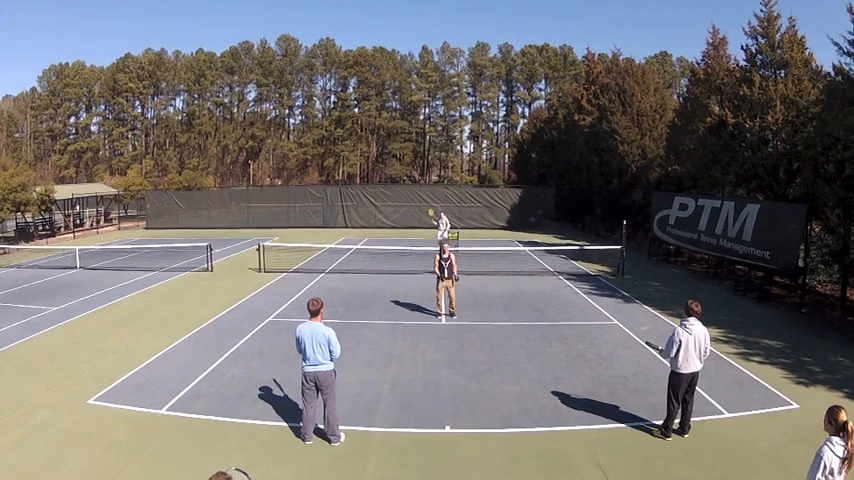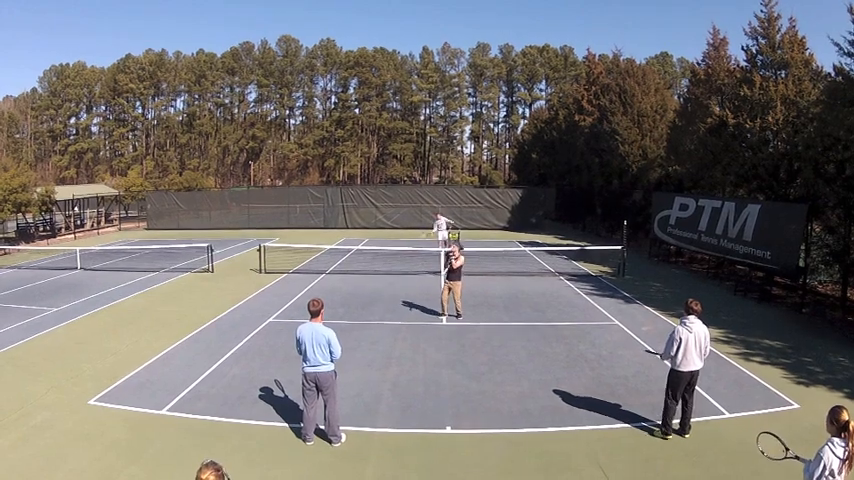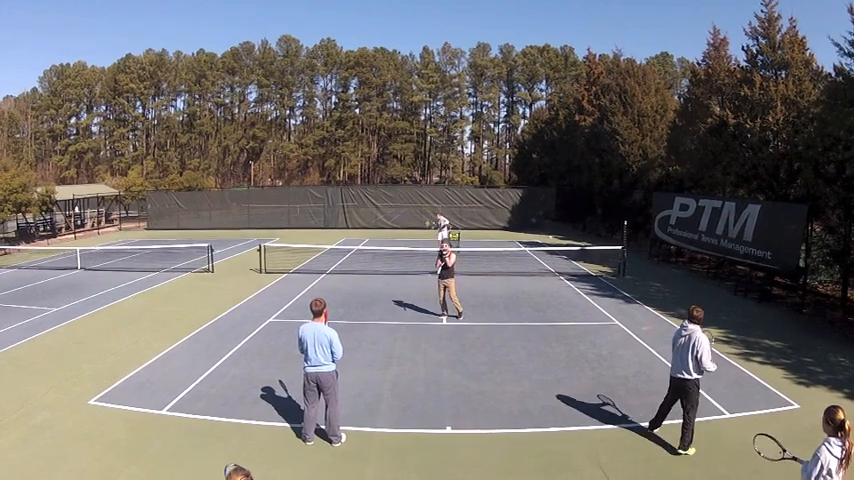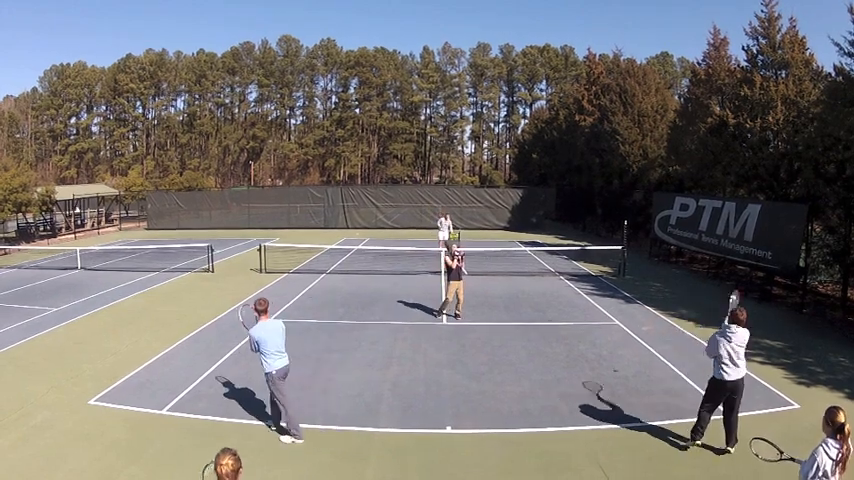
dt=1s
person 1, frame 1
left shoulder: (300, 329)
right shoulder: (328, 331)
left elbow: (299, 350)
right elbow: (336, 354)
left hip: (308, 371)
right hip: (325, 372)
left knee: (308, 405)
right knee: (330, 405)
left ankle: (307, 435)
right ankle: (334, 437)
person 1, frame 2
left shoulder: (301, 330)
right shoulder: (328, 332)
left elbow: (299, 351)
right elbow: (336, 355)
left hip: (308, 372)
right hip: (326, 372)
left knee: (308, 405)
right knee: (331, 406)
left ankle: (308, 436)
right ankle: (335, 437)
person 1, frame 3
left shoulder: (303, 329)
right shoulder: (330, 332)
left elbow: (302, 350)
right elbow: (338, 356)
left hip: (309, 372)
right hip: (327, 373)
left knee: (310, 406)
right knee: (332, 406)
left ankle: (308, 436)
right ankle: (335, 437)
person 1, frame 4
left shoulder: (254, 332)
right shoulder: (279, 324)
left elbow: (254, 349)
left hip: (273, 371)
right hip: (285, 365)
left knee: (282, 403)
right knee: (277, 396)
left ankle: (296, 435)
right ankle: (275, 422)
person 2, frame 1
left shoulder: (680, 331)
right shoulder: (704, 331)
left elbow: (669, 353)
right elbow: (706, 353)
left wrist: (661, 352)
left hip: (680, 372)
right hip: (695, 372)
left knee: (674, 402)
right knee: (688, 401)
left ankle: (666, 431)
right ankle: (684, 429)
person 2, frame 2
left shoulder: (680, 329)
right shoulder: (704, 329)
left elbow: (670, 351)
right elbow: (706, 351)
left wrist: (663, 356)
left hip: (679, 370)
right hip: (695, 370)
left knee: (671, 400)
right knee: (688, 400)
left ankle: (666, 430)
right ankle: (685, 429)
person 2, frame 3
left shoulder: (678, 333)
right shoulder: (700, 338)
right elbow: (705, 364)
right wrist: (713, 366)
left hip: (675, 376)
right hip: (690, 380)
left knee: (667, 402)
right knee: (689, 413)
left ankle: (654, 425)
right ankle: (684, 446)
person 2, frame 4
left shoulder: (718, 337)
right shoulder: (744, 334)
left elbow: (710, 353)
left hip: (719, 381)
right hip: (737, 381)
left knee: (706, 409)
right knee: (731, 414)
left ankle: (696, 437)
right ankle: (730, 444)
